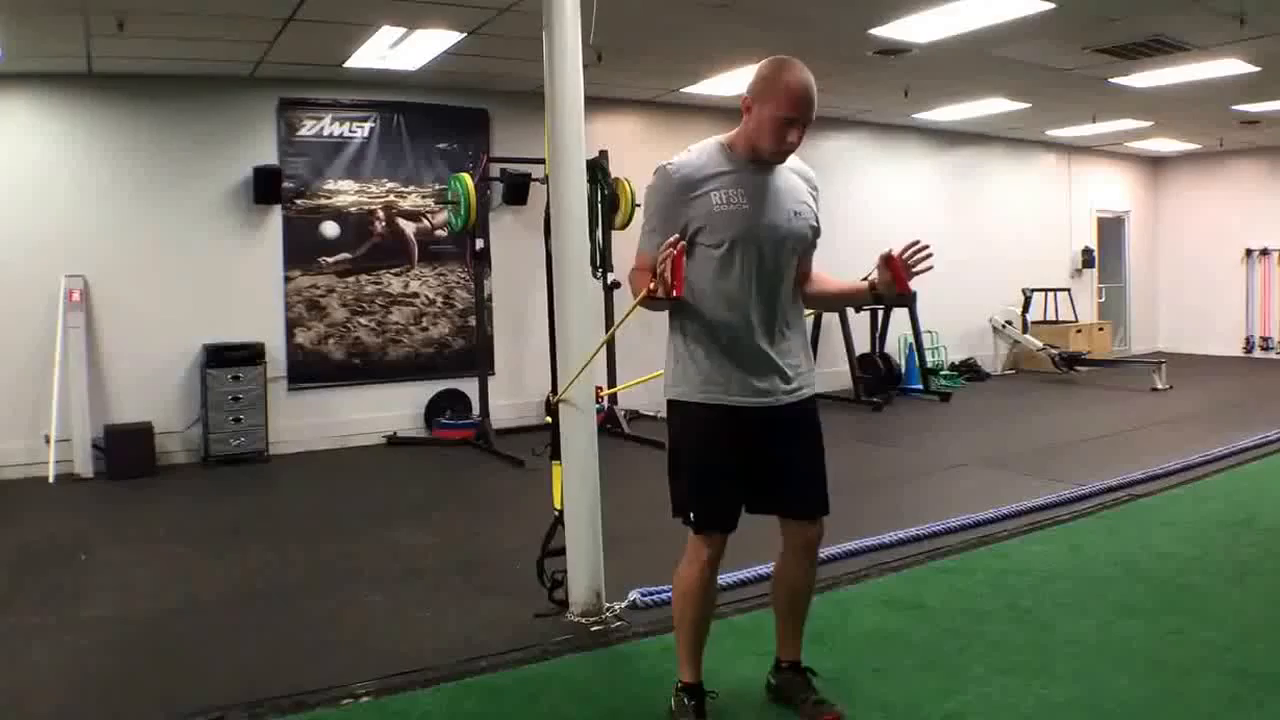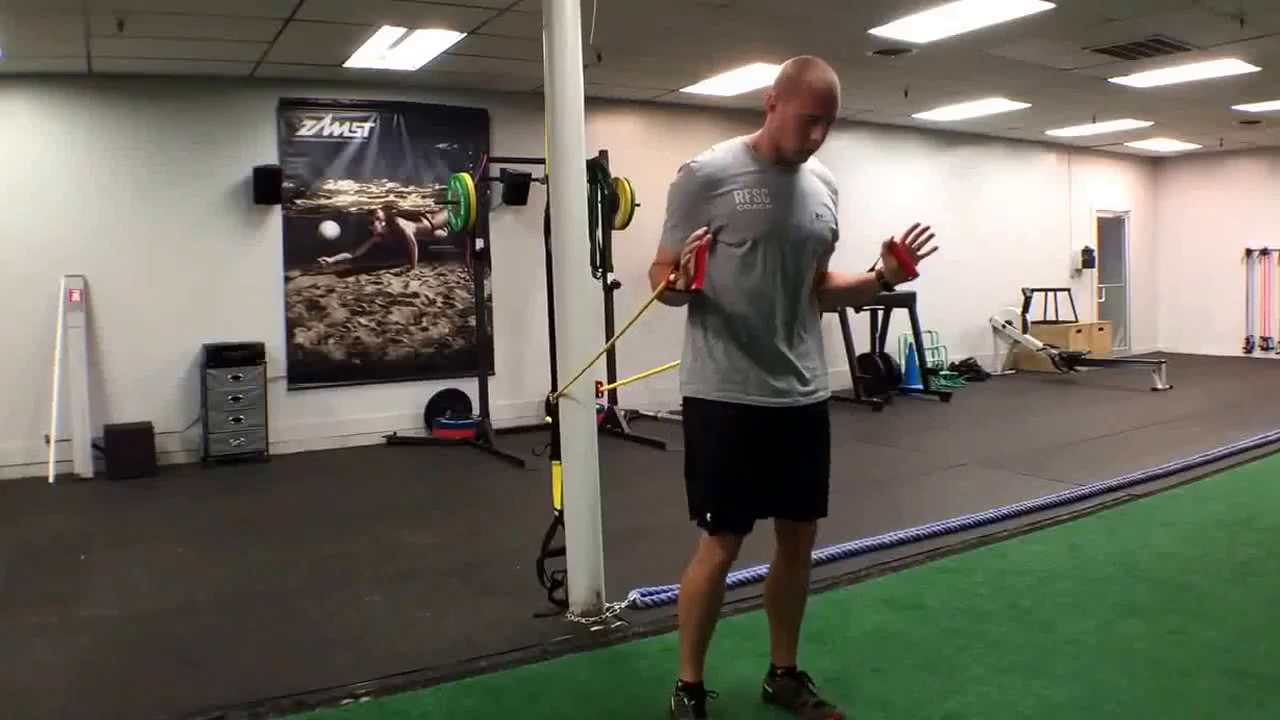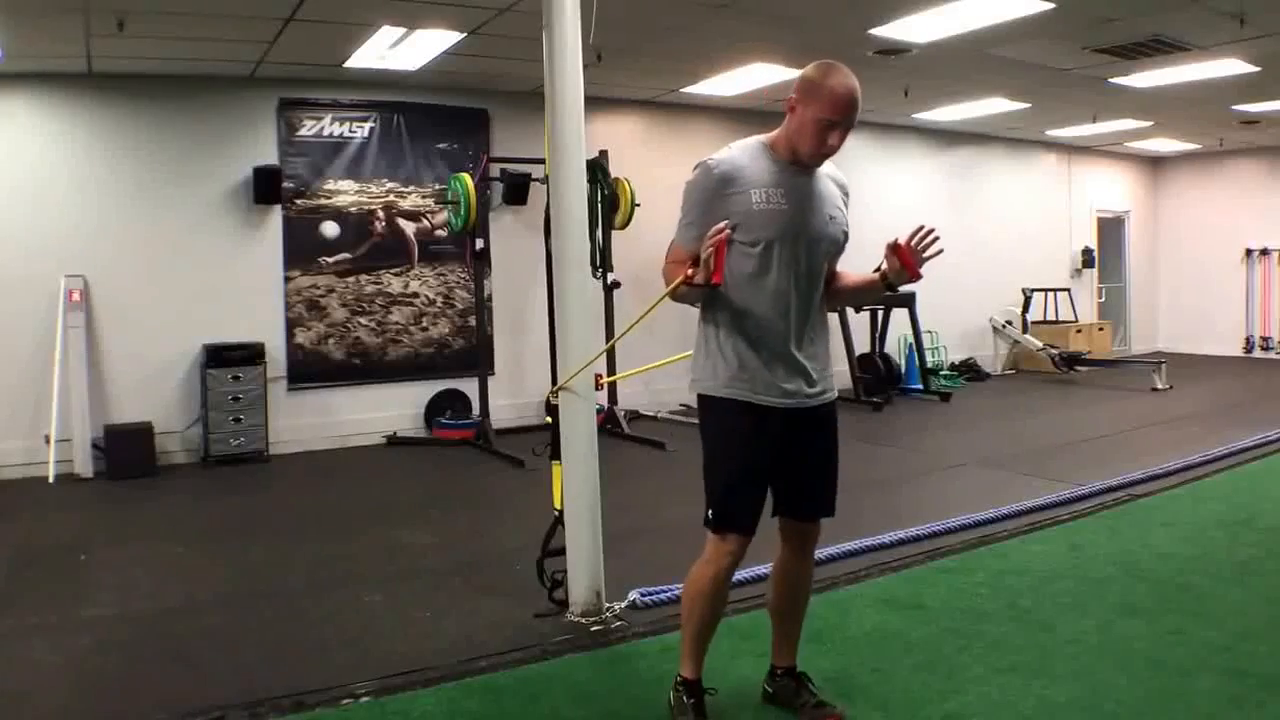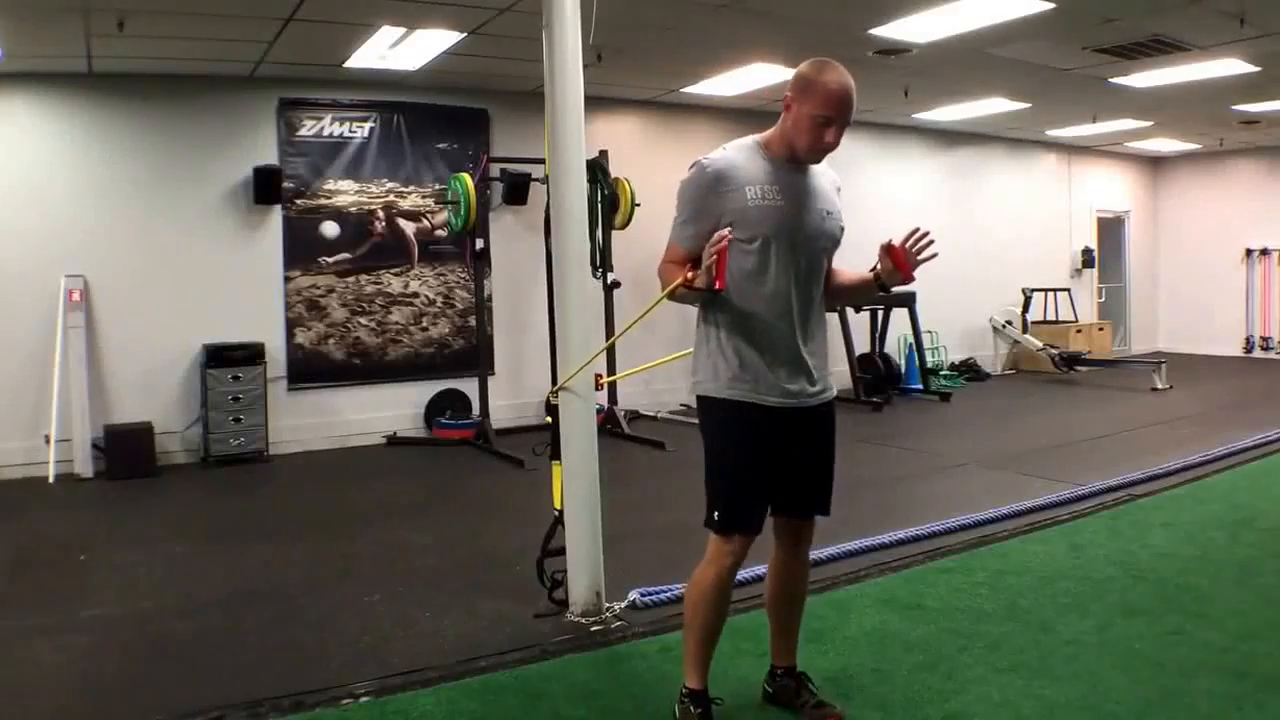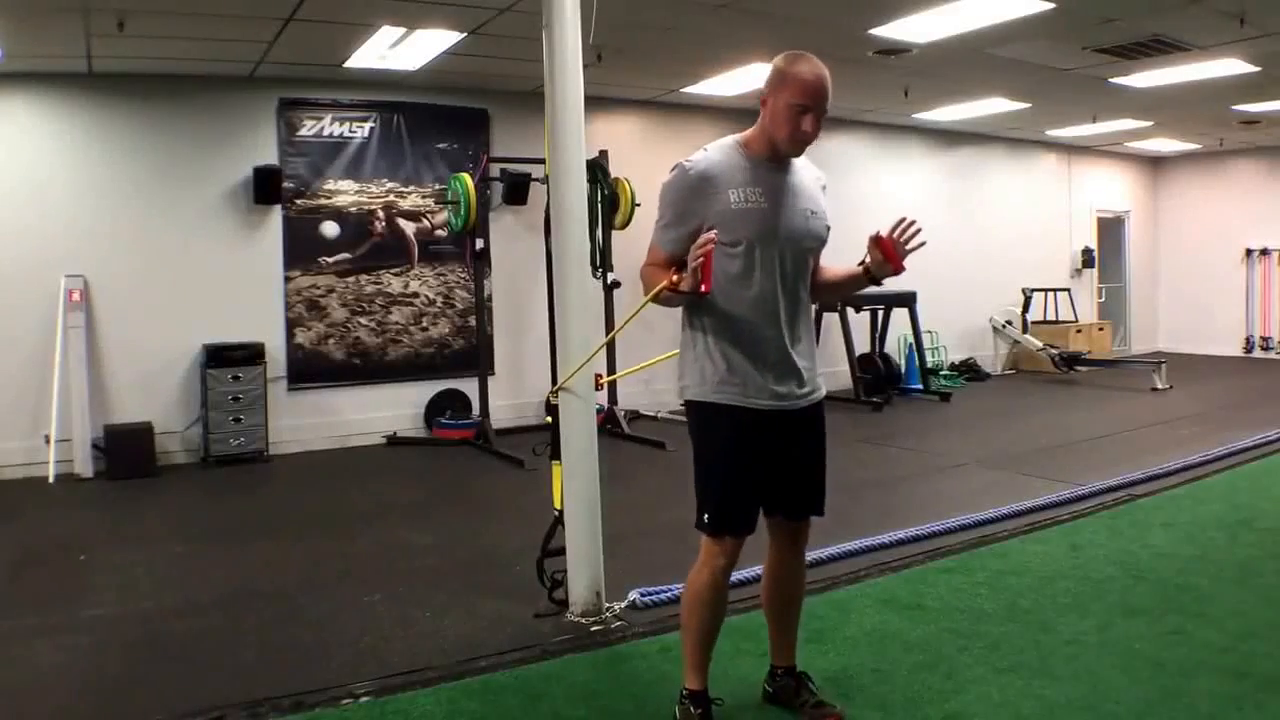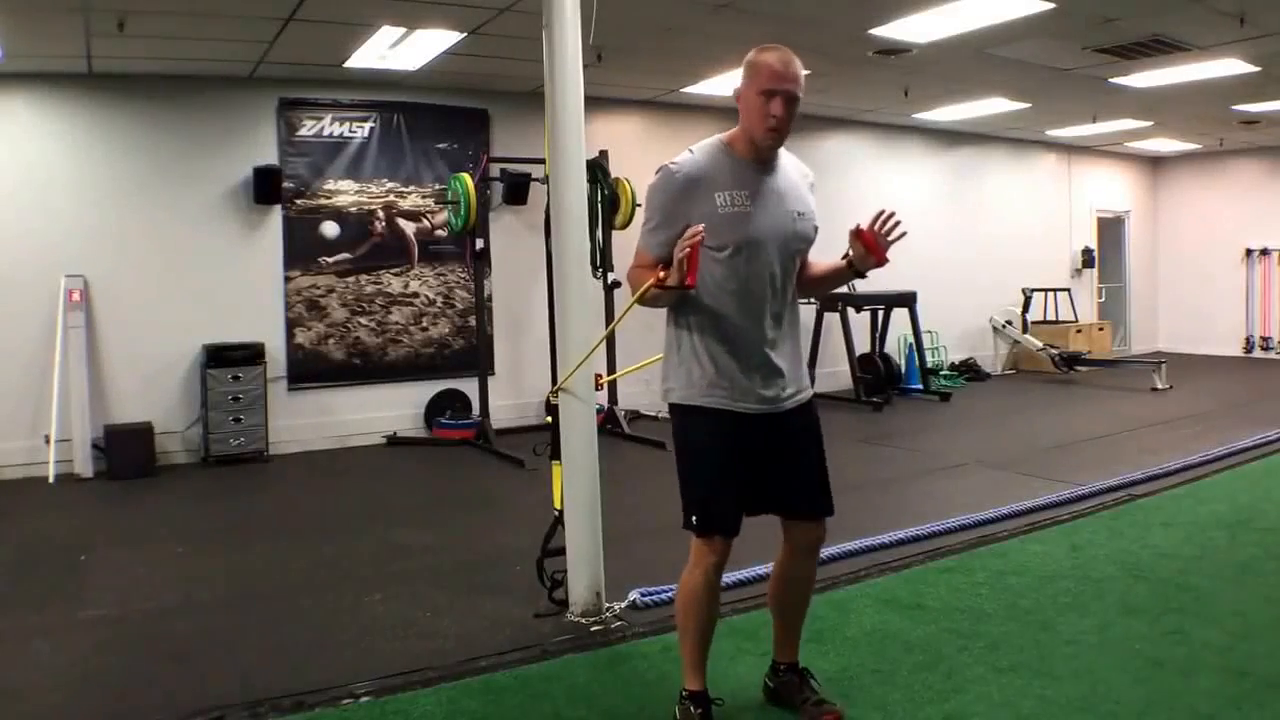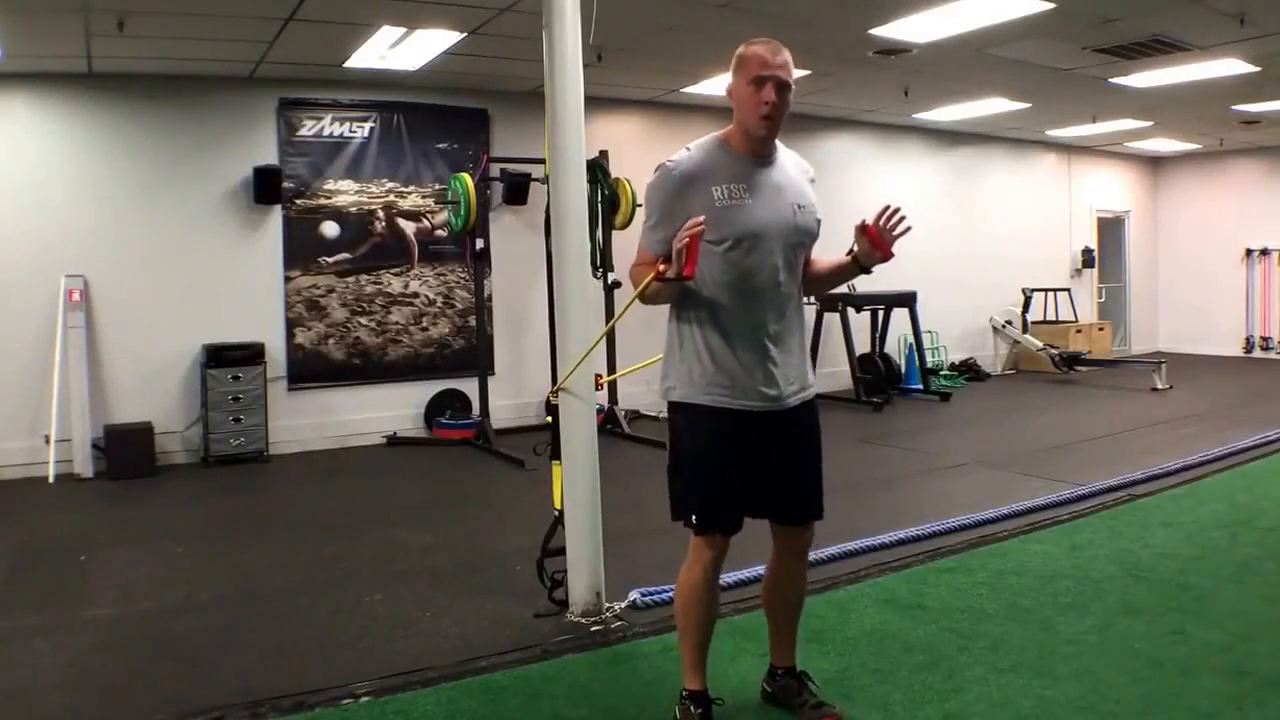
dt=0.2s
person 1, frame 1
left shoulder: (803, 183)
right shoulder: (684, 176)
right elbow: (642, 281)
left wrist: (871, 289)
right wrist: (662, 288)
left hip: (790, 391)
right hip: (709, 395)
left knee: (804, 531)
right knee: (707, 543)
person 1, frame 2
left shoulder: (822, 186)
right shoulder: (707, 175)
right elbow: (662, 278)
left wrist: (881, 279)
right wrist: (684, 283)
left hip: (803, 392)
right hip: (724, 394)
left knee: (798, 536)
right knee: (721, 543)
person 1, frame 3
left shoulder: (835, 189)
right shoulder: (723, 173)
right elbow: (674, 273)
left wrist: (885, 278)
right wrist: (700, 277)
left hip: (811, 392)
right hip: (736, 391)
left knee: (801, 535)
right knee: (729, 542)
person 1, frame 4
left shoulder: (828, 186)
right shoulder: (719, 173)
right elbow: (671, 272)
left wrist: (879, 279)
right wrist: (700, 280)
left hip: (810, 391)
right hip: (738, 391)
left knee: (797, 536)
right knee: (731, 543)
person 1, frame 5
left shoulder: (812, 182)
right shoulder: (700, 175)
right elbow: (653, 278)
left wrist: (869, 272)
right wrist: (687, 284)
left hip: (799, 393)
right hip: (726, 394)
left knee: (791, 536)
right knee: (723, 546)
person 1, frame 6
left shoulder: (799, 179)
right shoulder: (685, 177)
right elbow: (640, 282)
left wrist: (853, 265)
right wrist: (675, 280)
left hip: (789, 393)
right hip: (712, 398)
left knee: (808, 532)
right knee: (713, 545)
person 1, frame 7
left shoulder: (800, 175)
right shoulder: (684, 173)
right elbow: (644, 282)
left wrist: (858, 261)
right wrist: (675, 271)
left hip: (790, 393)
right hip: (711, 396)
left knee: (795, 537)
right knee: (710, 543)
